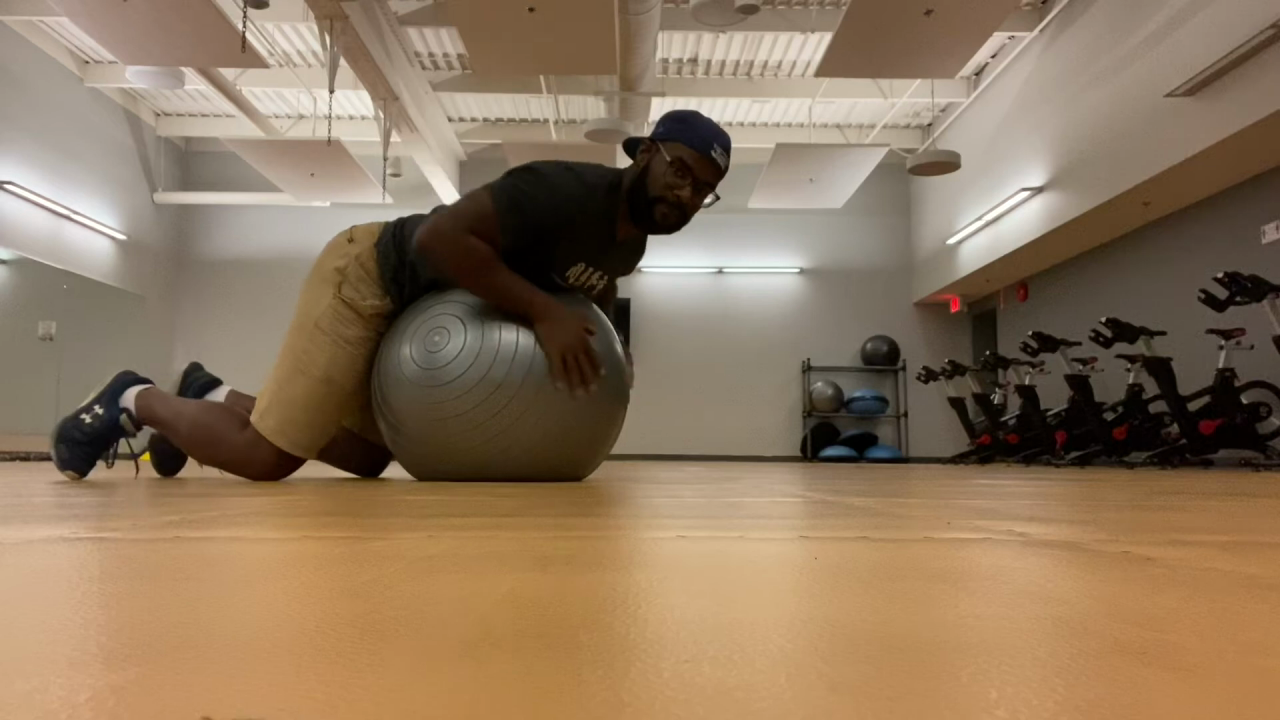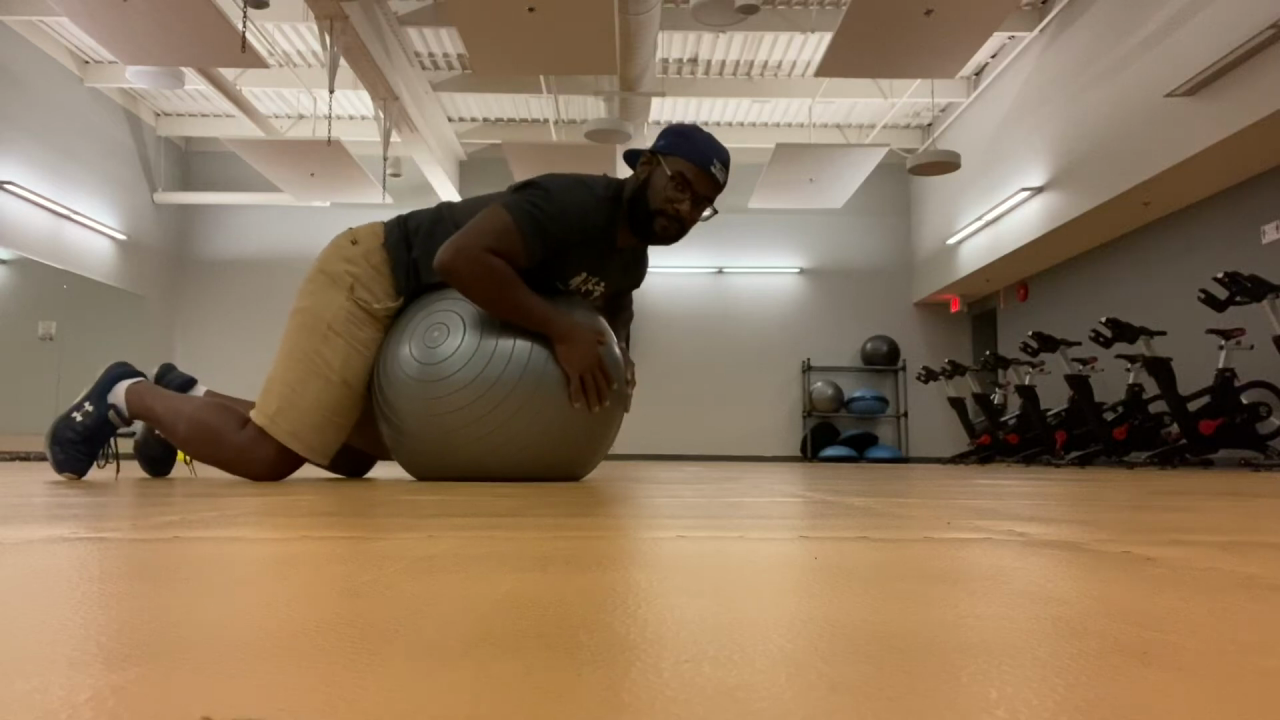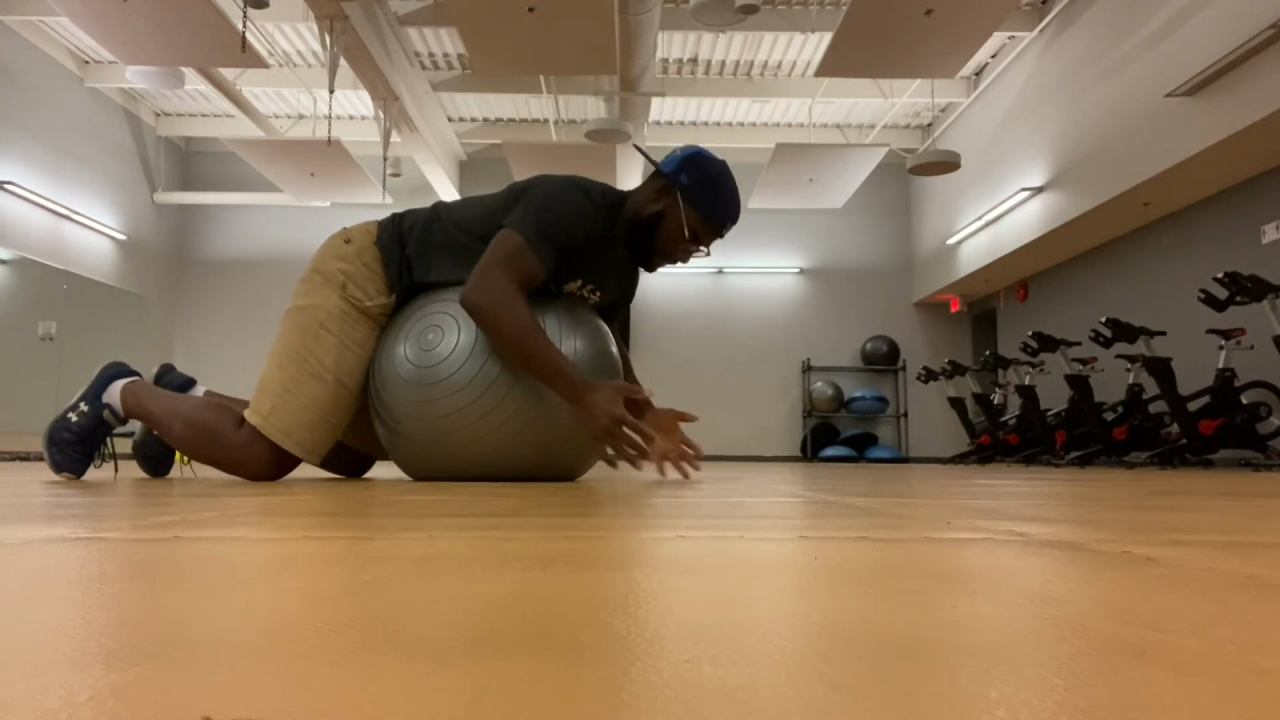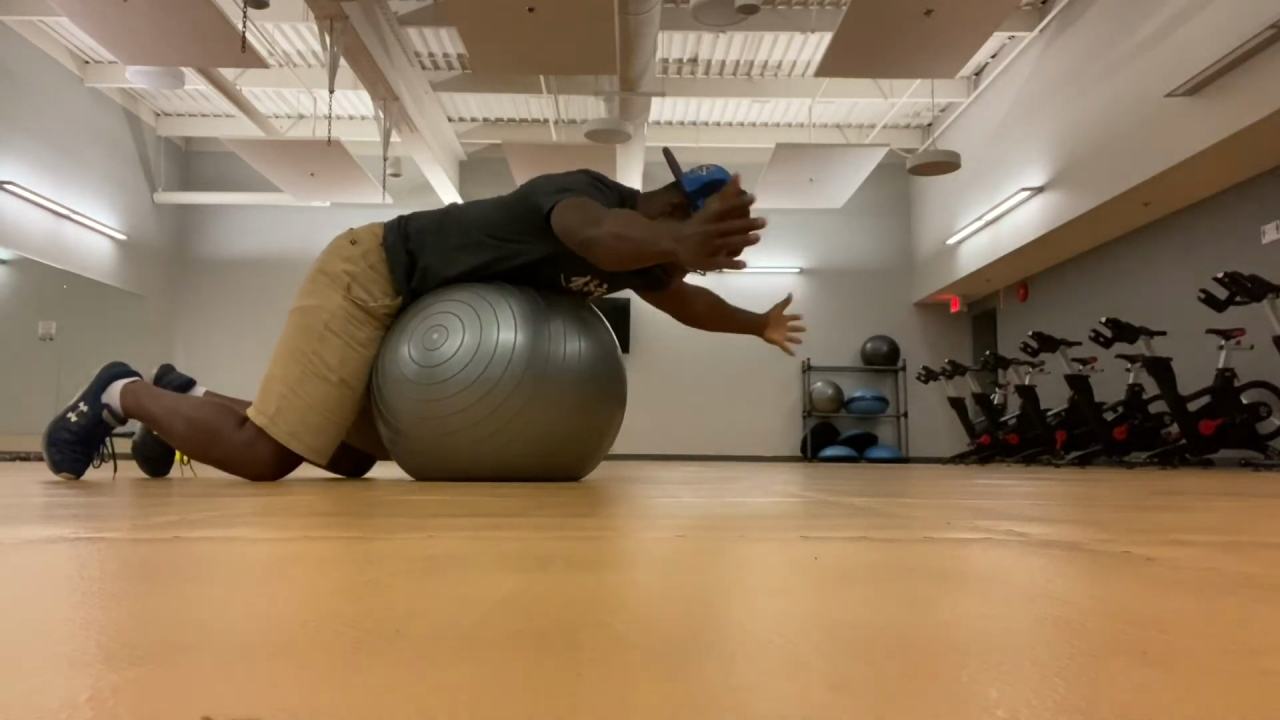
dt=1s
person 1, frame 1
left shoulder: (631, 242)
right shoulder: (568, 191)
left elbow: (594, 286)
right elbow: (436, 239)
left wrist: (600, 338)
right wrist: (541, 310)
left hip: (416, 313)
right hip: (370, 278)
left knee: (366, 457)
right knee: (265, 455)
left ankle: (212, 395)
right ankle: (138, 401)
person 1, frame 2
left shoulder: (631, 260)
right shoulder: (575, 203)
left elbow: (613, 308)
right elbow: (459, 258)
left wrist: (615, 354)
right wrist: (561, 332)
left hip: (416, 309)
right hip: (373, 276)
left knee: (351, 456)
right knee: (264, 455)
left ankle: (187, 393)
right ankle: (128, 395)
person 1, frame 3
left shoulder: (620, 269)
right shoulder: (571, 206)
right elbow: (486, 295)
left wrist: (649, 414)
right wrist: (582, 395)
left hip: (410, 312)
right hip: (365, 276)
left knee: (348, 456)
right knee: (259, 455)
left ankle: (185, 395)
right ankle: (124, 393)
person 1, frame 4
left shoulder: (637, 245)
right shoulder: (590, 197)
left elbow: (686, 299)
right elbow: (599, 237)
left wrist: (756, 325)
right wrist: (676, 239)
left hip: (413, 309)
right hip: (372, 276)
left knee: (349, 456)
right knee: (263, 453)
left ankle: (188, 394)
right ankle: (124, 394)
